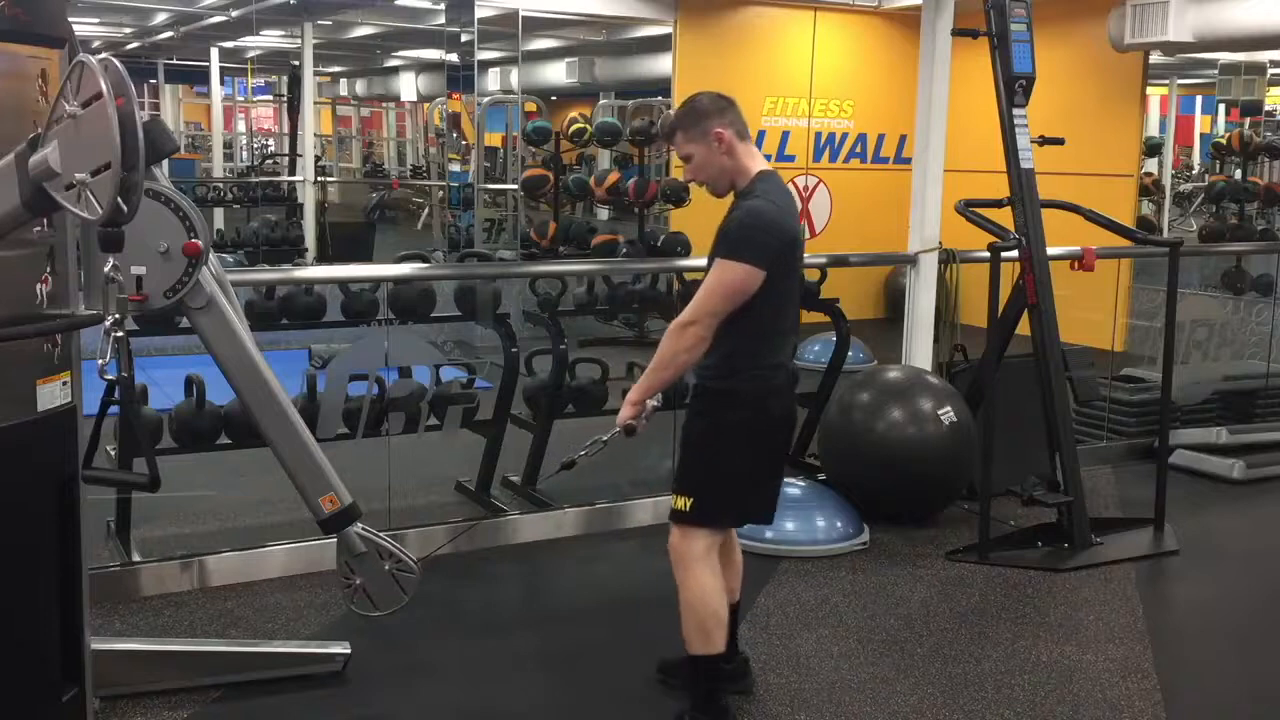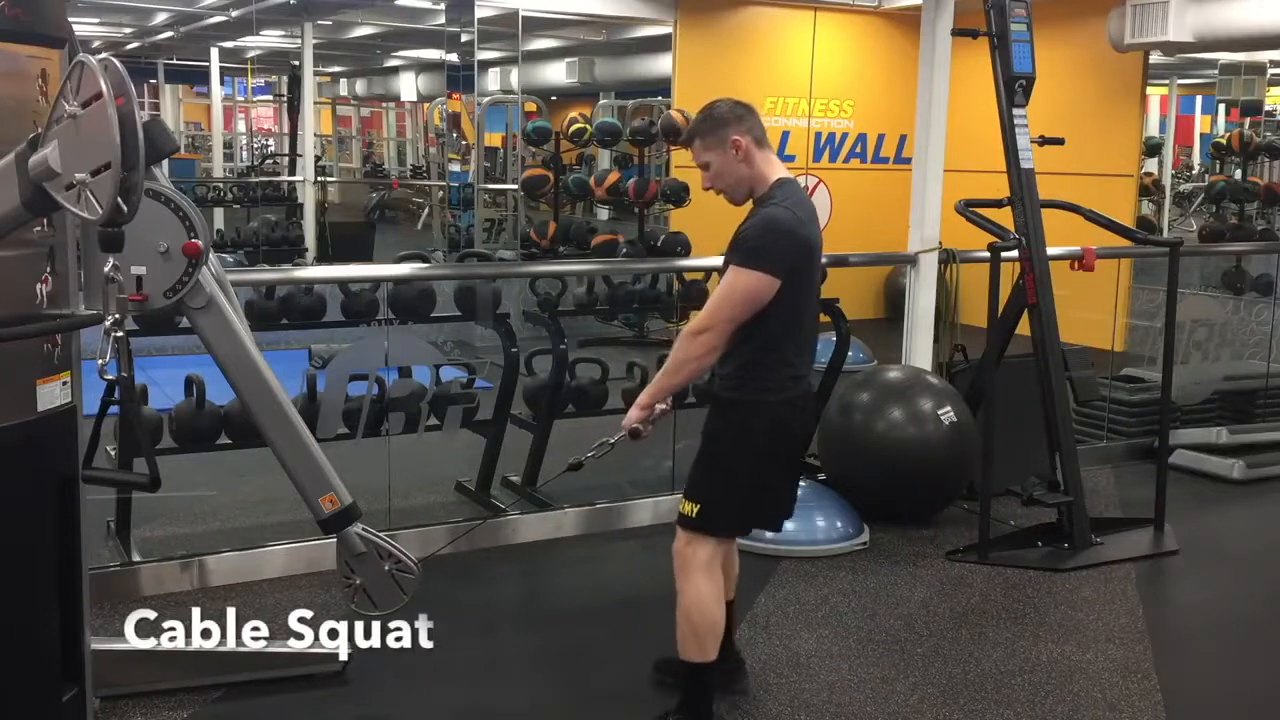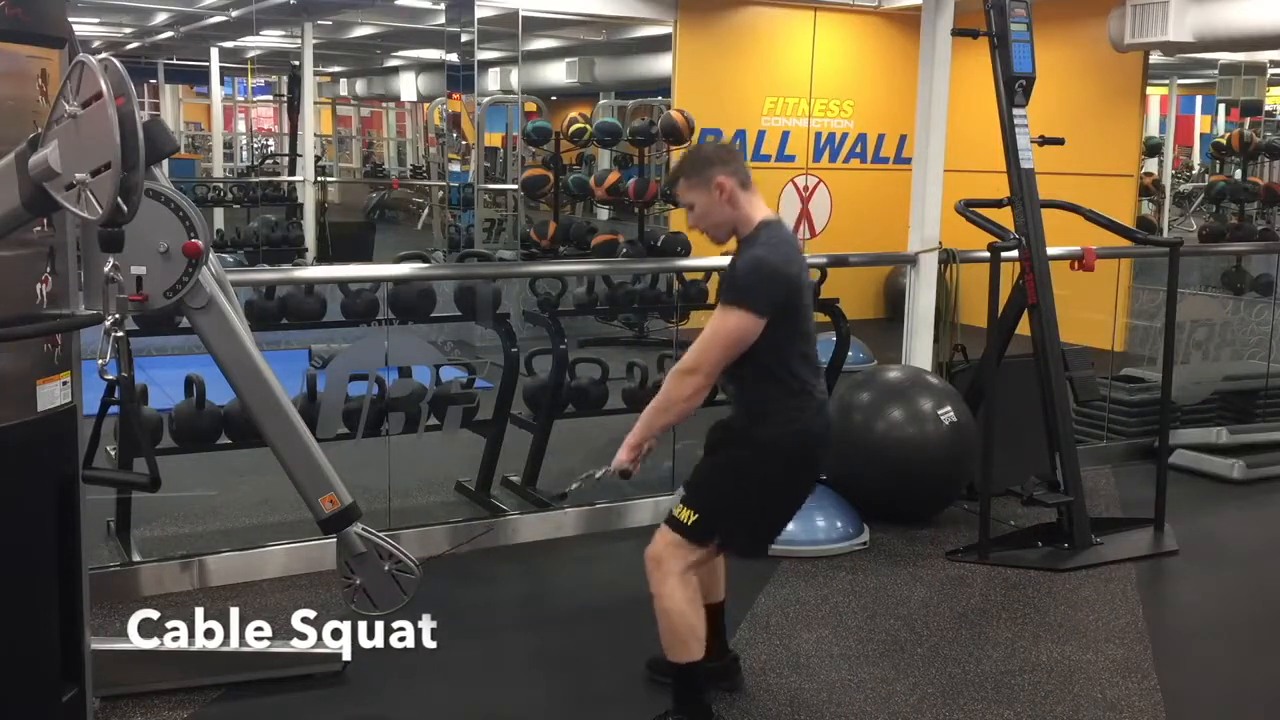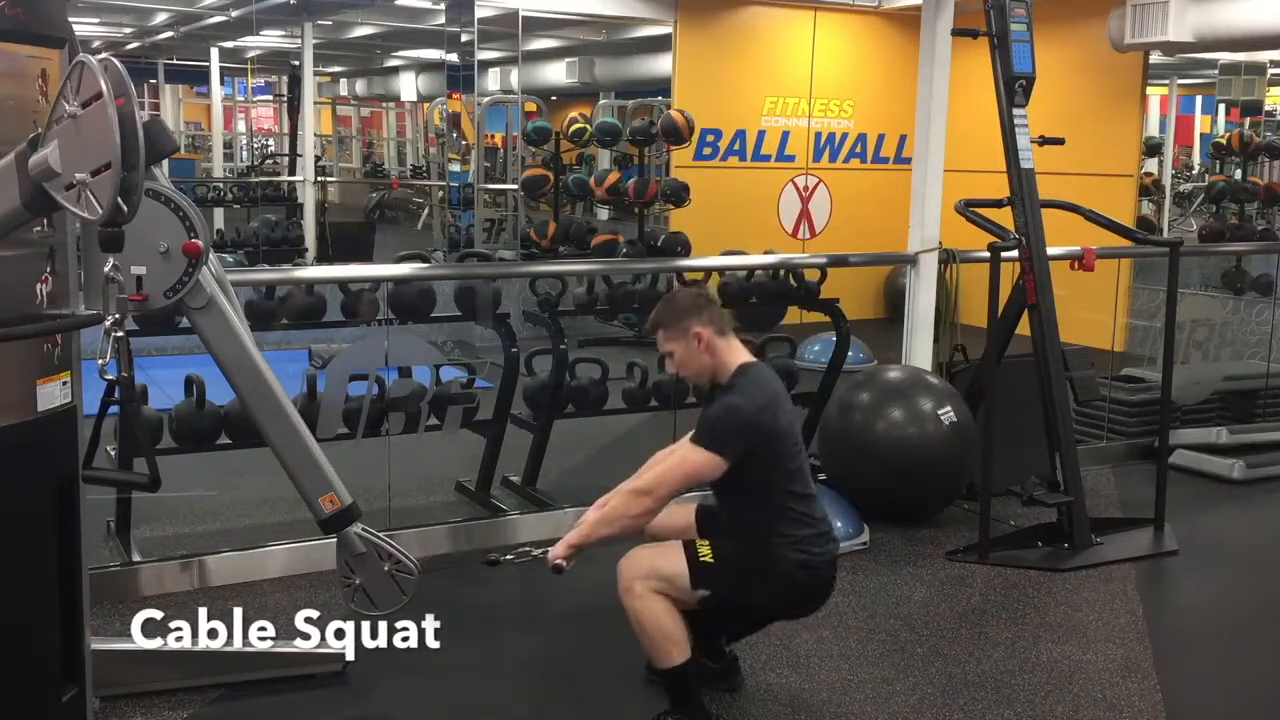
dt=0.7s
person 1, frame 1
left shoulder: (757, 215)
right shoulder: (762, 201)
left elbow: (697, 324)
right elbow: (708, 314)
left wrist: (639, 395)
right wrist: (653, 378)
left hip: (742, 401)
right hip: (745, 392)
left knee: (690, 545)
right knee: (716, 528)
right ankle: (725, 658)
person 1, frame 2
left shoulder: (772, 224)
right shoulder: (787, 206)
left elbow: (709, 332)
right elbow: (726, 325)
left wrist: (649, 400)
right wrist: (666, 389)
left hip: (760, 410)
right hip: (767, 400)
left knee: (695, 550)
right knee: (718, 531)
right ankle: (719, 656)
person 1, frame 3
left shoulder: (759, 263)
right shoulder: (769, 244)
left elbow: (697, 371)
right elbow: (710, 359)
left wrist: (638, 438)
right wrist: (654, 420)
left hip: (776, 437)
right hip: (779, 424)
left knee: (669, 556)
right knee: (702, 536)
right ankle: (714, 657)
person 1, frame 4
left shoulder: (742, 410)
right shoulder: (747, 383)
left elbow: (648, 496)
right elbow: (674, 455)
left wrist: (576, 539)
right wrist: (602, 505)
left hip: (791, 567)
right hip: (775, 537)
left knee: (636, 573)
right knee: (662, 527)
right ankle: (713, 660)
